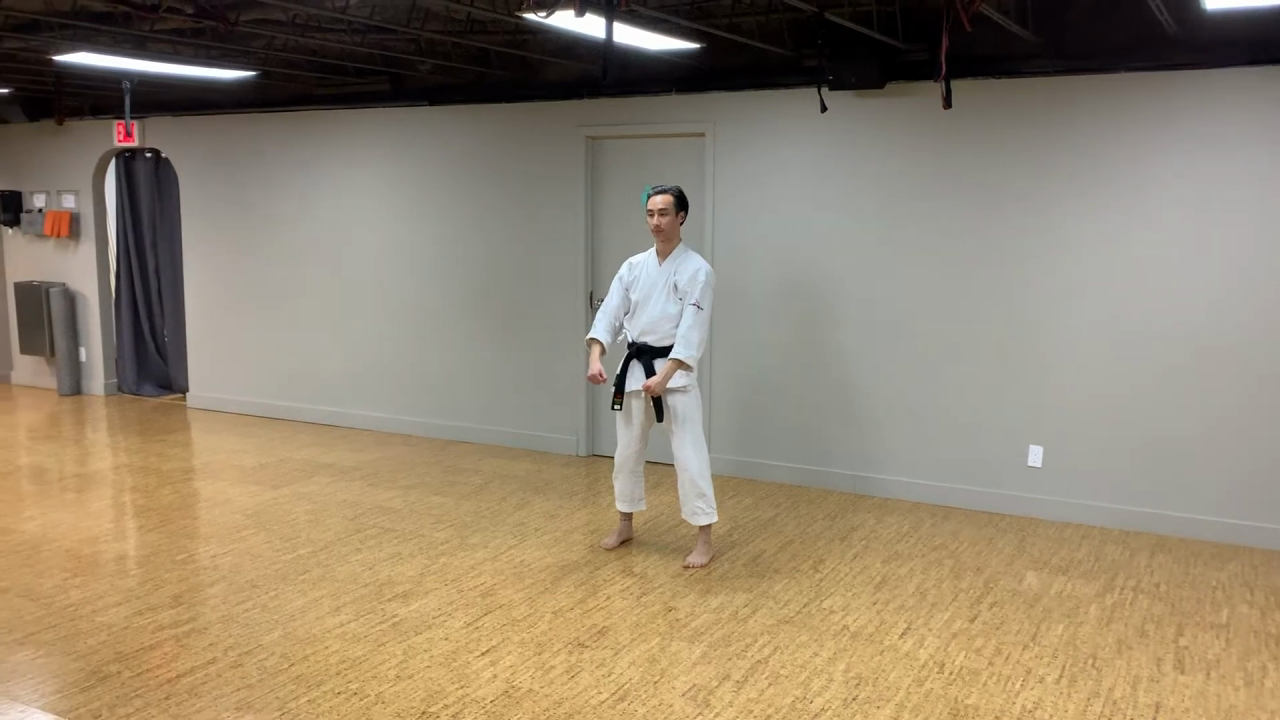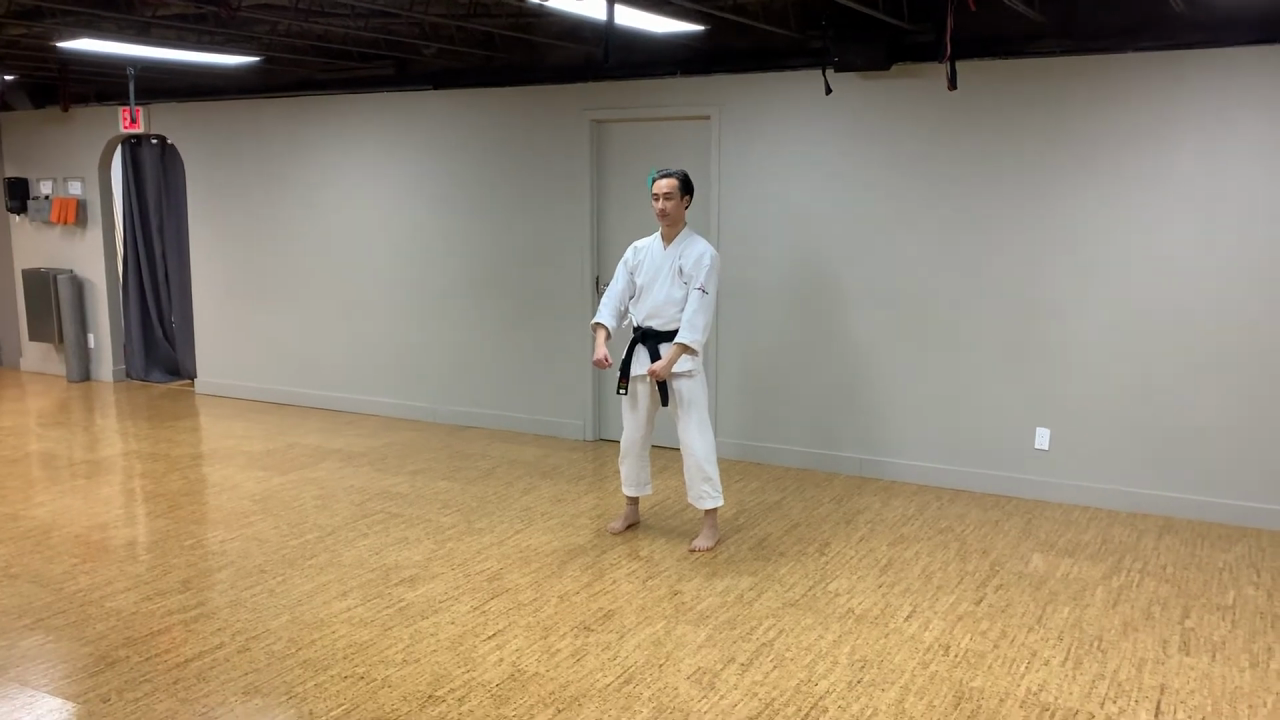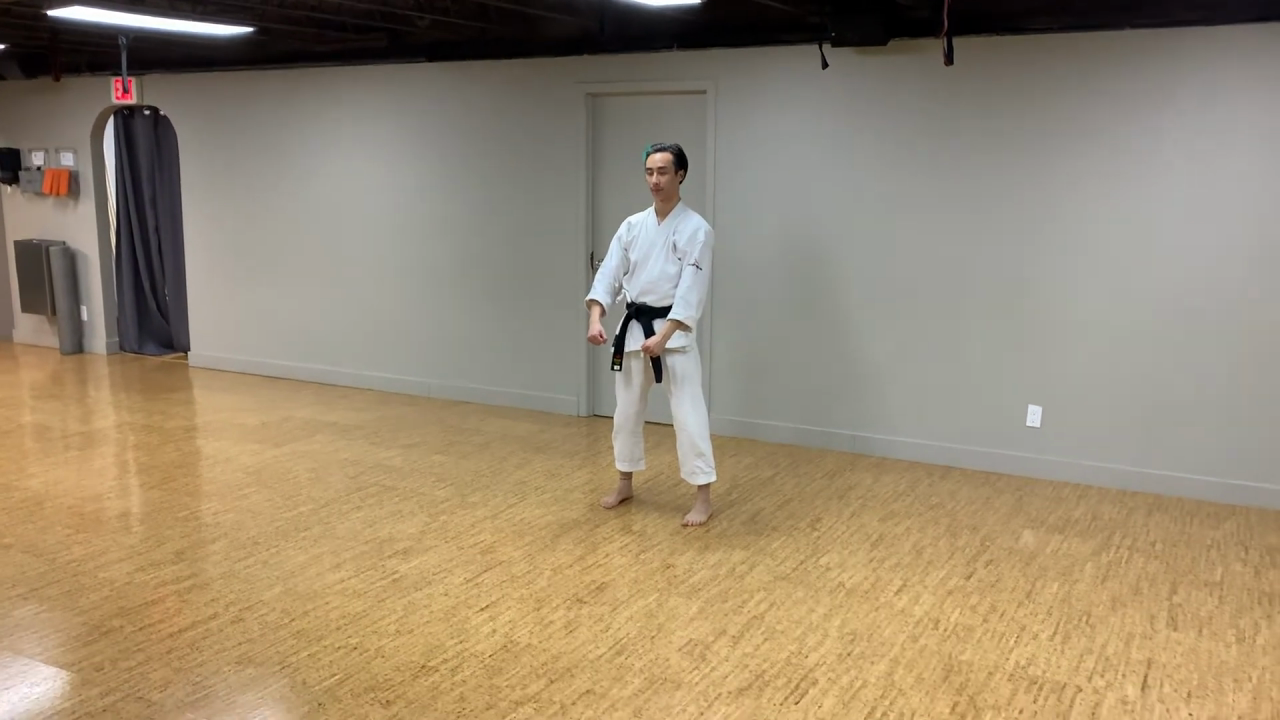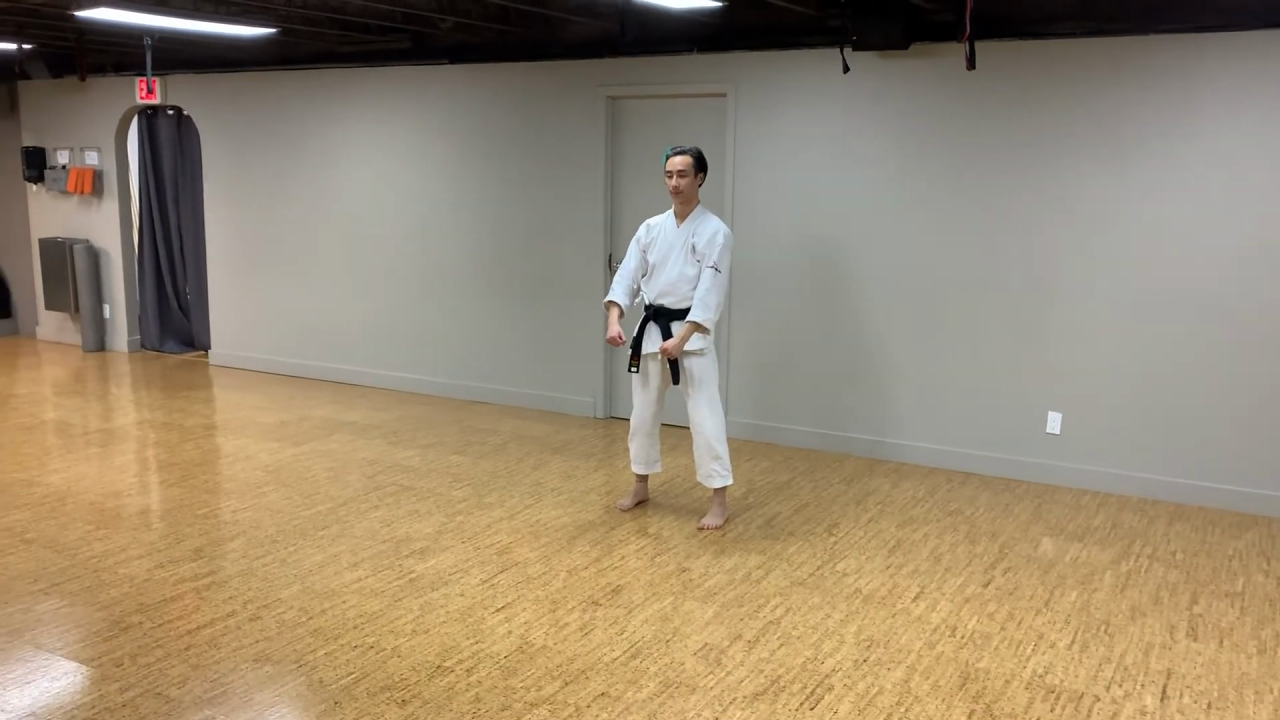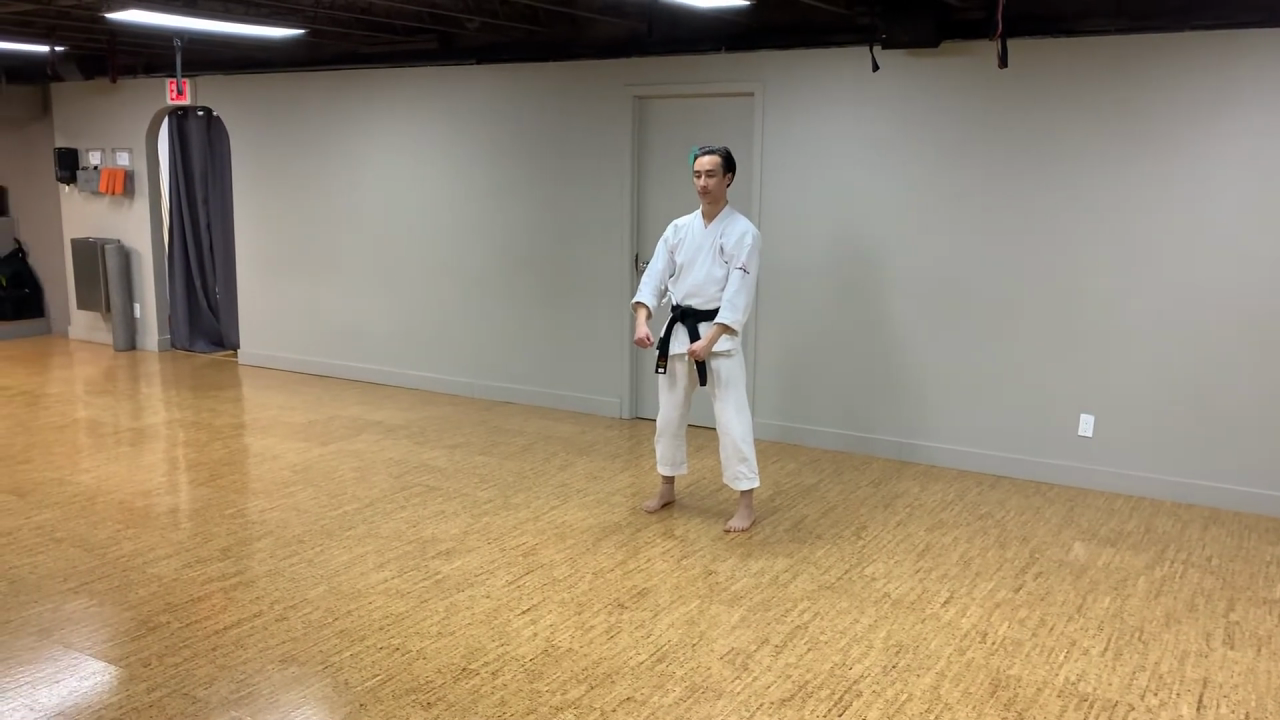
dt=1s
person 1, frame 1
left shoulder: (697, 270)
right shoulder: (633, 266)
left elbow: (692, 331)
right elbow: (610, 314)
left wrist: (664, 376)
right wrist: (595, 358)
left hip: (675, 370)
right hip: (633, 368)
left knee: (689, 454)
right knee: (627, 450)
left ankle: (704, 539)
right ankle: (625, 524)
person 1, frame 2
left shoulder: (702, 253)
right shoulder: (638, 250)
left elbow: (698, 315)
right elbow: (615, 299)
left wrist: (669, 361)
right wrist: (601, 343)
left hip: (680, 354)
right hip: (639, 352)
left knee: (695, 437)
right knee: (633, 434)
left ankle: (710, 522)
right ankle: (632, 508)
person 1, frame 3
left shoulder: (696, 229)
right shoulder: (632, 226)
left elbow: (692, 291)
right elbow: (609, 275)
left wrist: (663, 336)
right wrist: (596, 319)
left hip: (673, 330)
right hip: (632, 328)
left knee: (688, 413)
right knee: (627, 409)
left ankle: (703, 497)
right ankle: (625, 484)
person 1, frame 4
left shoulder: (715, 232)
right shoulder: (651, 228)
left elbow: (710, 293)
right elbow: (627, 276)
left wrist: (681, 339)
right wrist: (614, 320)
left hip: (691, 333)
right hip: (650, 329)
left knee: (705, 417)
right knee: (643, 412)
left ankle: (719, 500)
right ankle: (641, 486)
person 1, frame 5
left shoulder: (743, 232)
right shoulder: (679, 228)
left elbow: (738, 295)
right elbow: (655, 277)
left wrist: (709, 340)
right wrist: (641, 322)
left hip: (719, 334)
right hip: (676, 331)
left knee: (732, 419)
right knee: (669, 414)
left ankle: (746, 503)
right ankle: (667, 488)
